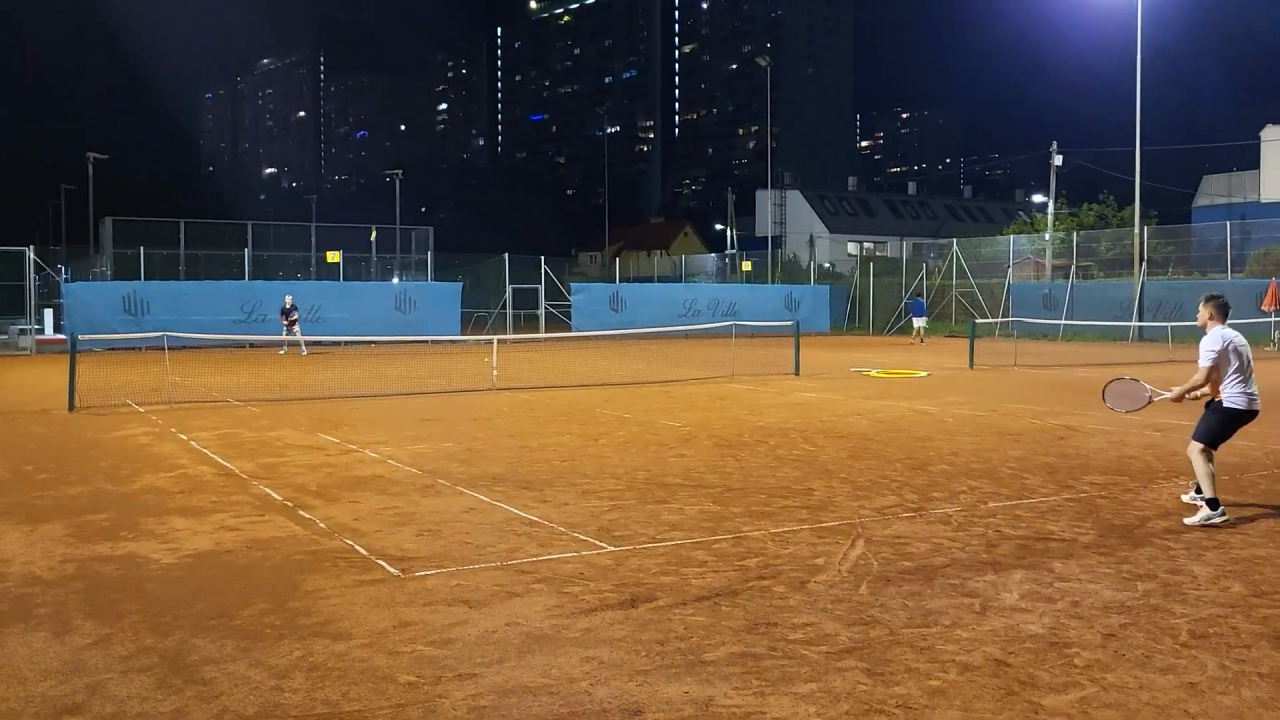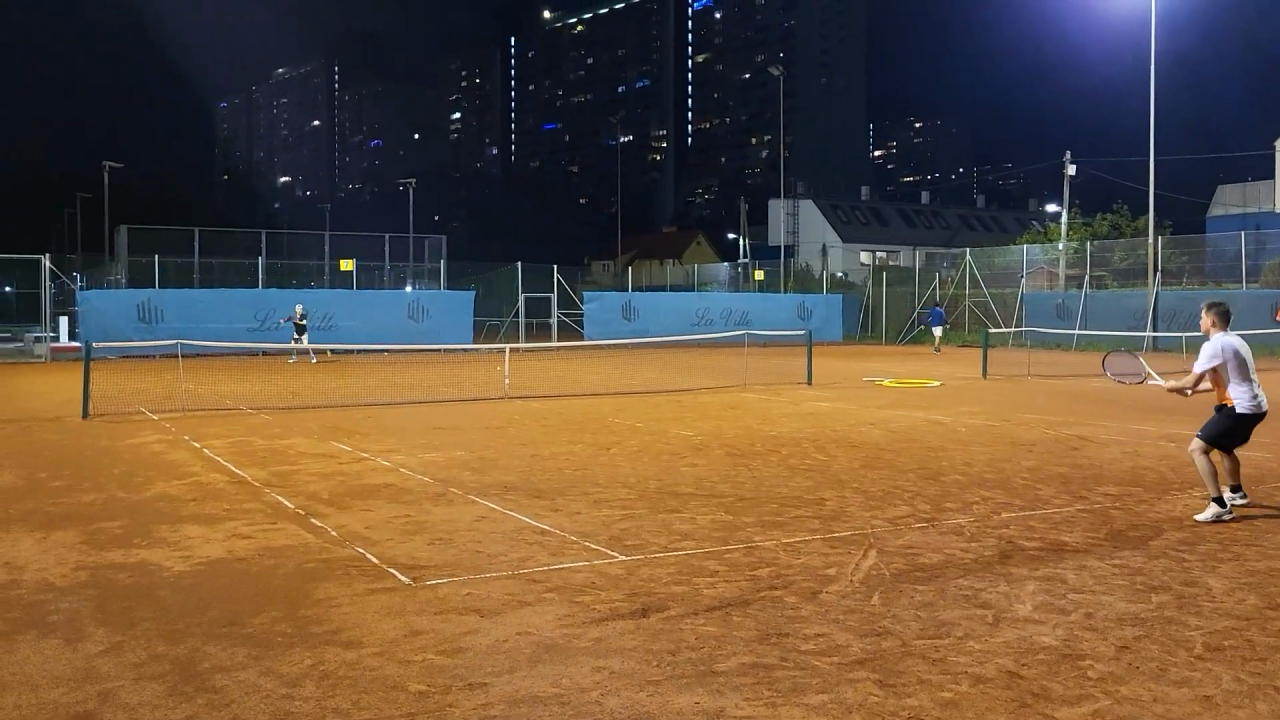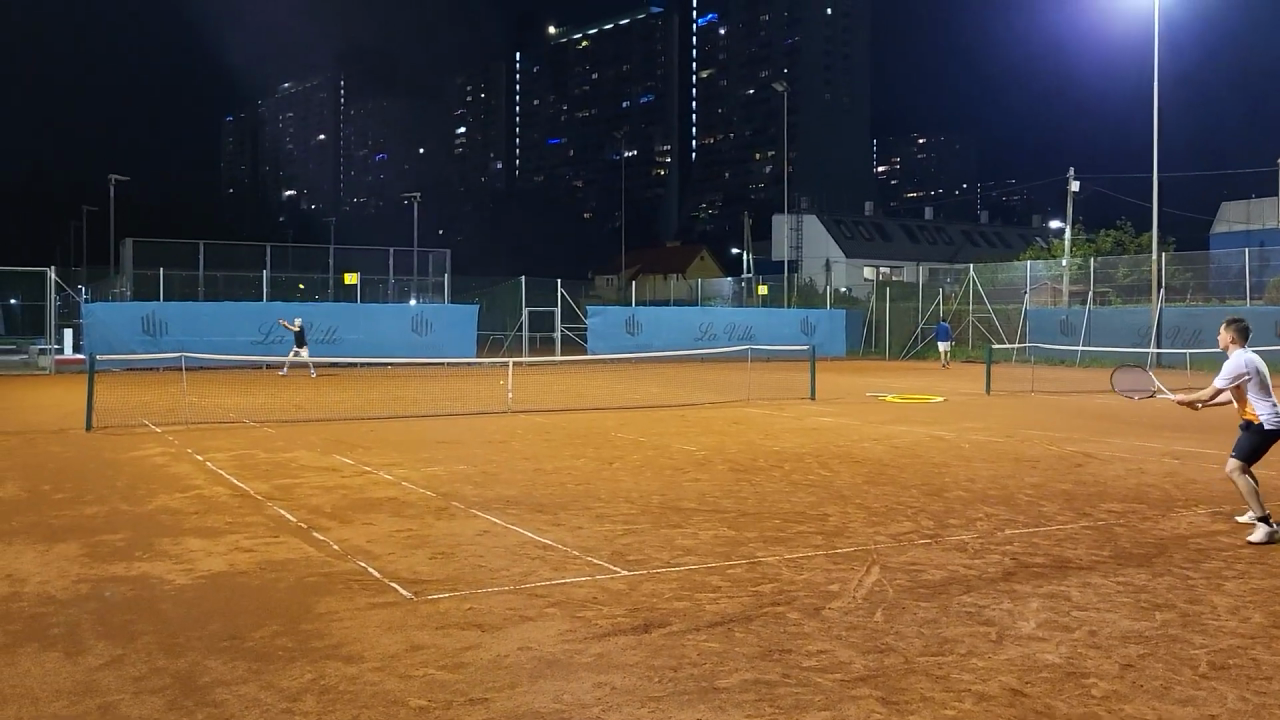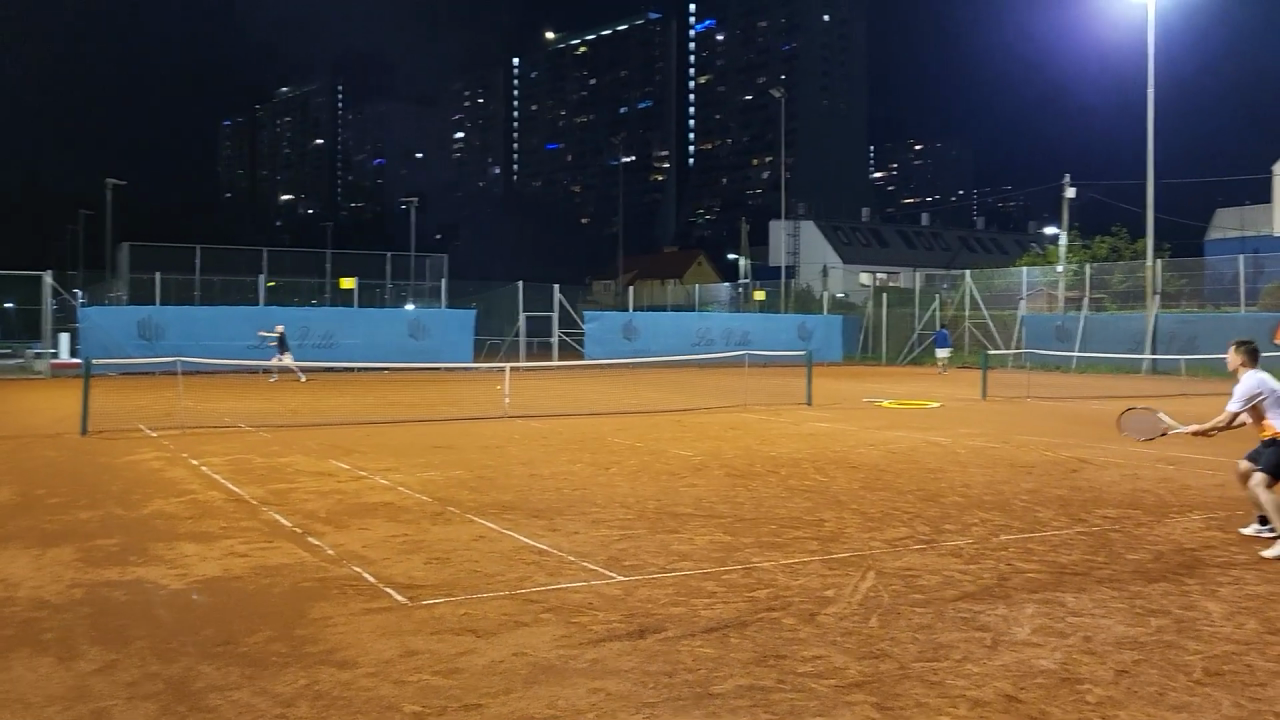
dt=0.4s
person 1, frame 1
left shoulder: (1212, 339)
right shoulder: (1236, 337)
left elbow: (1202, 378)
left wrist: (1181, 391)
right wrist: (1202, 392)
left hip: (1229, 404)
right hip: (1248, 404)
left knee: (1196, 450)
right knee: (1204, 441)
left ankle: (1212, 509)
right ankle: (1201, 491)
person 1, frame 2
left shoulder: (1214, 346)
right shoulder: (1234, 341)
left elbow: (1192, 381)
left wrist: (1175, 386)
right wrist: (1193, 389)
left hip: (1240, 409)
right hip: (1255, 407)
left knee: (1197, 449)
right knee: (1224, 446)
left ankle: (1219, 506)
right ankle: (1236, 493)
person 1, frame 3
left shoulder: (1236, 362)
right shoulder: (1247, 358)
left elbow: (1210, 393)
right elbow: (1233, 395)
left wrist: (1187, 399)
right wrist: (1202, 404)
left knee: (1234, 470)
right knee: (1241, 467)
right ankle: (1258, 512)
person 1, frame 4
left shoulder: (1248, 383)
right shoulder: (1258, 378)
left elbow: (1225, 420)
right elbow: (1245, 417)
left wrist: (1200, 429)
right wrist: (1212, 428)
left knee: (1259, 483)
right knee: (1242, 470)
